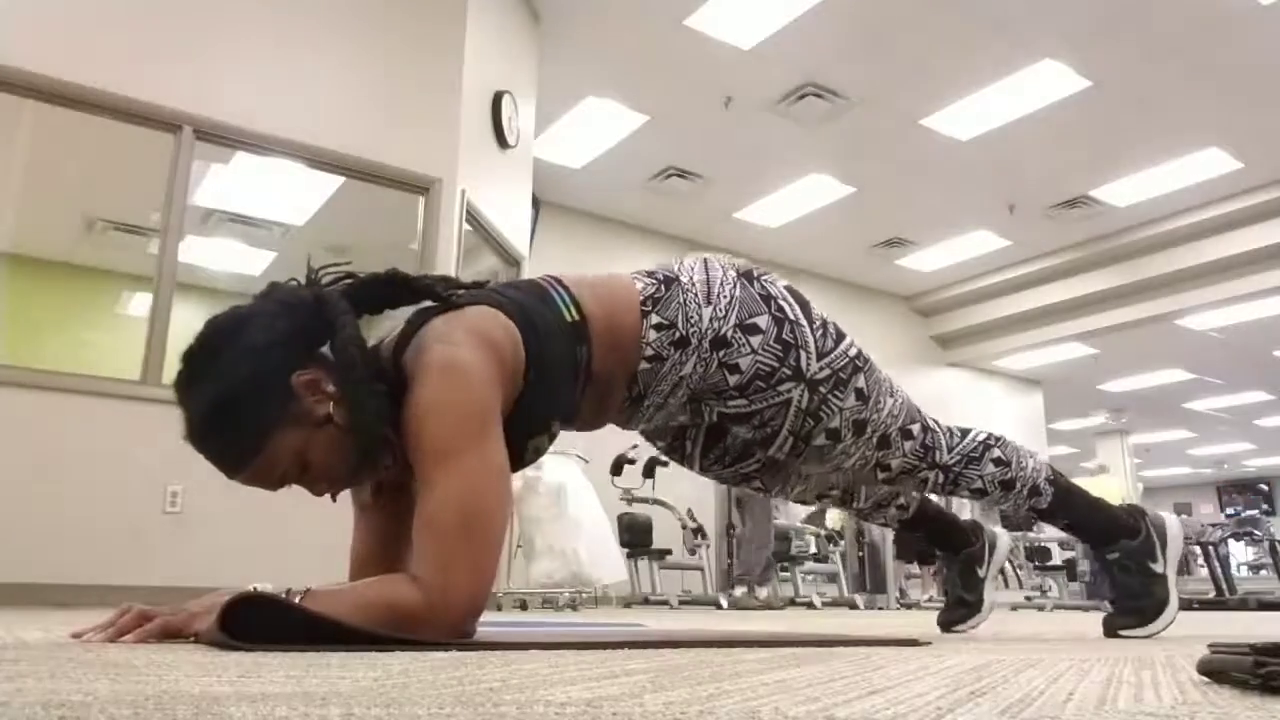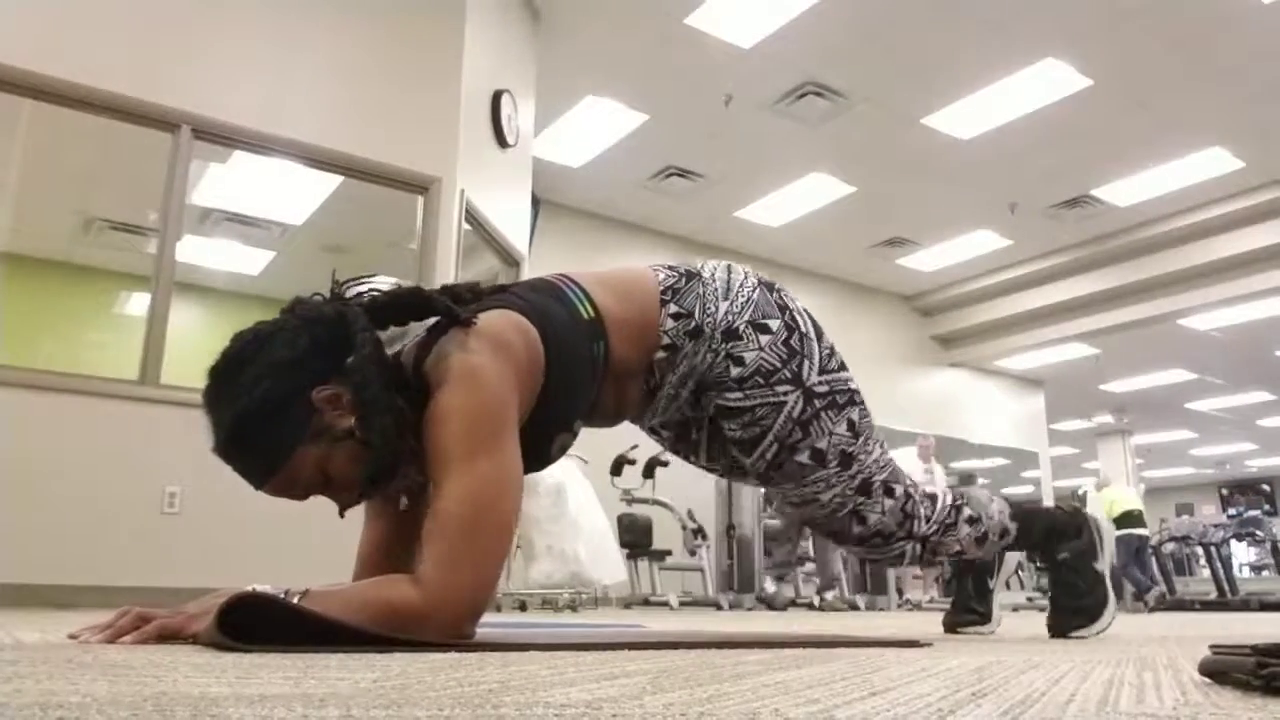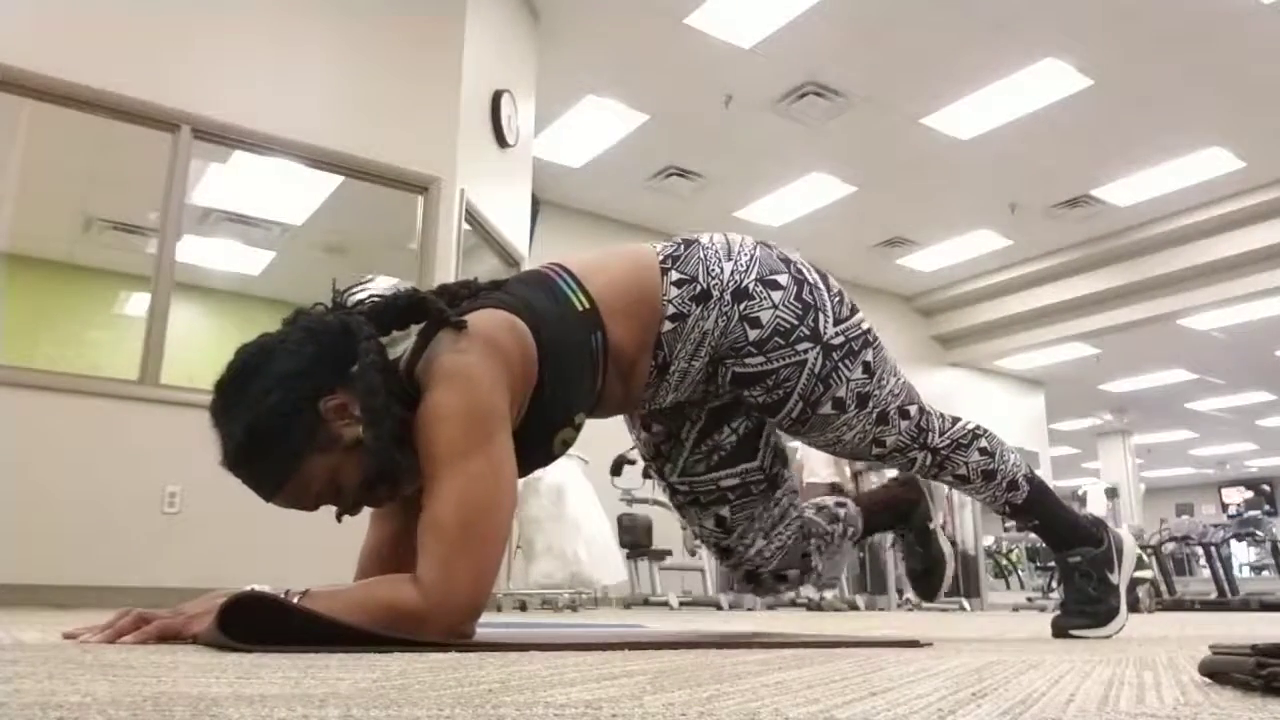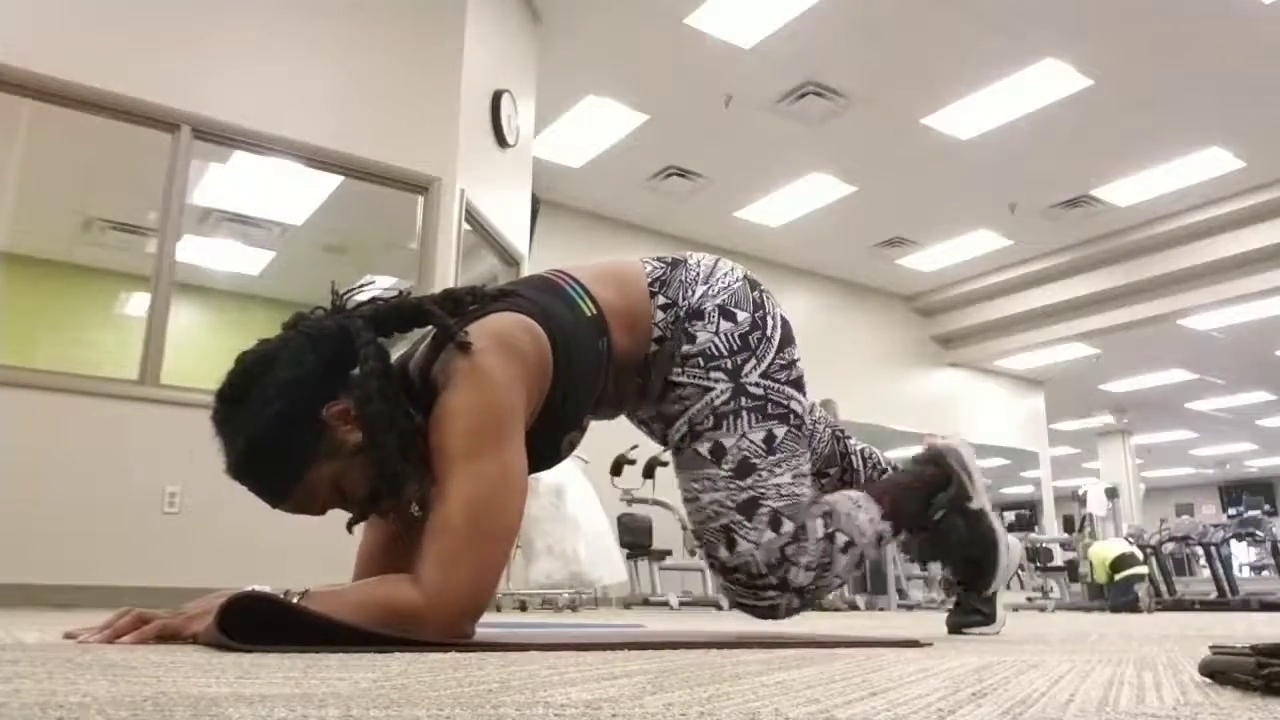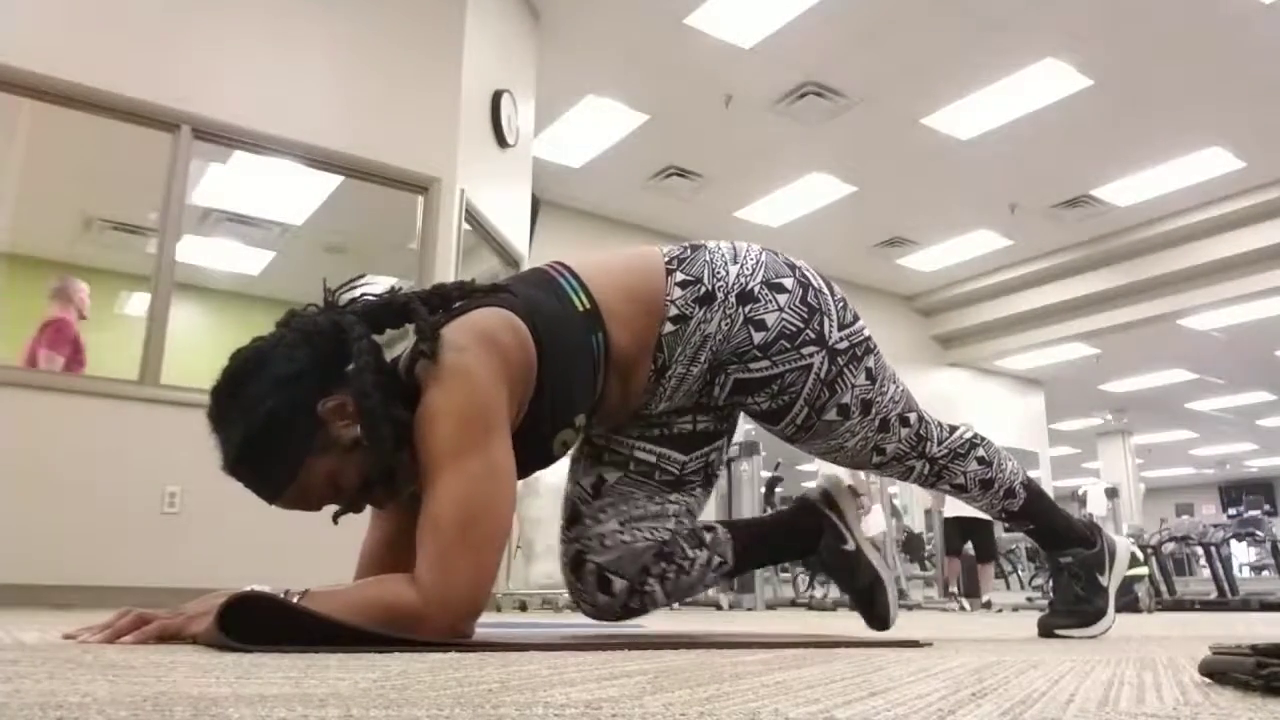
dt=1s
person 1, frame 1
left shoulder: (444, 369)
right shoulder: (379, 401)
left elbow: (443, 605)
right elbow: (381, 585)
left wrist: (245, 606)
left hip: (727, 334)
right hip: (674, 396)
left knee: (919, 451)
right knee: (866, 482)
left ankle: (1132, 532)
right ankle: (967, 552)
person 1, frame 2
left shoulder: (467, 376)
right shoulder: (403, 406)
left elbow: (445, 605)
right elbow: (386, 584)
left wrist: (249, 605)
right wrist: (247, 608)
left hip: (738, 340)
right hip: (681, 391)
left knee: (879, 506)
right knee: (848, 508)
left ankle: (1068, 533)
right ankle: (977, 549)
person 1, frame 3
left shoulder: (457, 380)
right shoulder: (400, 405)
left elbow: (445, 605)
right elbow: (385, 589)
left hip: (748, 307)
right hip: (680, 387)
left knee: (915, 438)
right knee: (770, 558)
left ankle: (1088, 543)
right ankle: (898, 520)
person 1, frame 4
left shoulder: (474, 382)
right shoulder: (401, 406)
left elbow: (444, 607)
right elbow: (378, 586)
left hip: (712, 319)
right hip: (657, 369)
left knee: (773, 565)
right knee: (817, 475)
left ankle: (937, 484)
right ankle: (969, 545)
person 1, frame 5
left shoulder: (458, 378)
right shoulder: (402, 401)
left elbow: (443, 603)
right elbow: (385, 585)
left hip: (747, 309)
right hip: (665, 388)
left knee: (909, 448)
right knee: (608, 577)
left ankle: (1080, 546)
right ankle: (810, 534)
